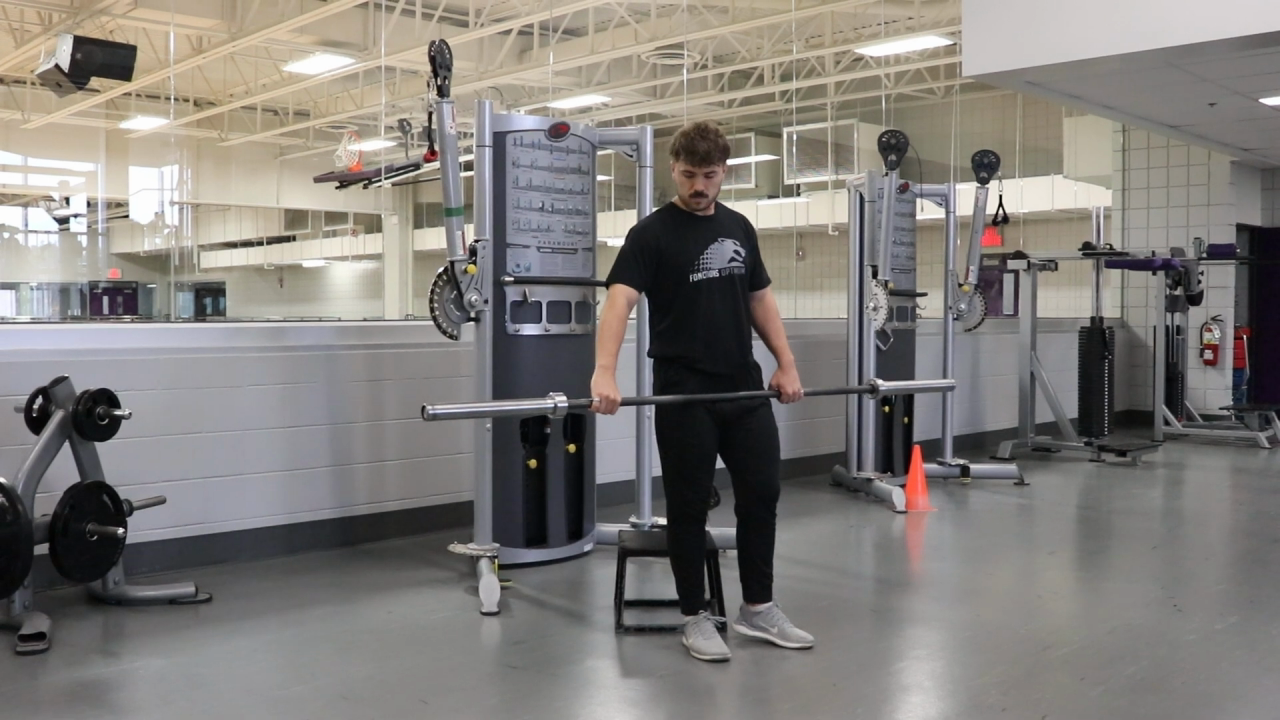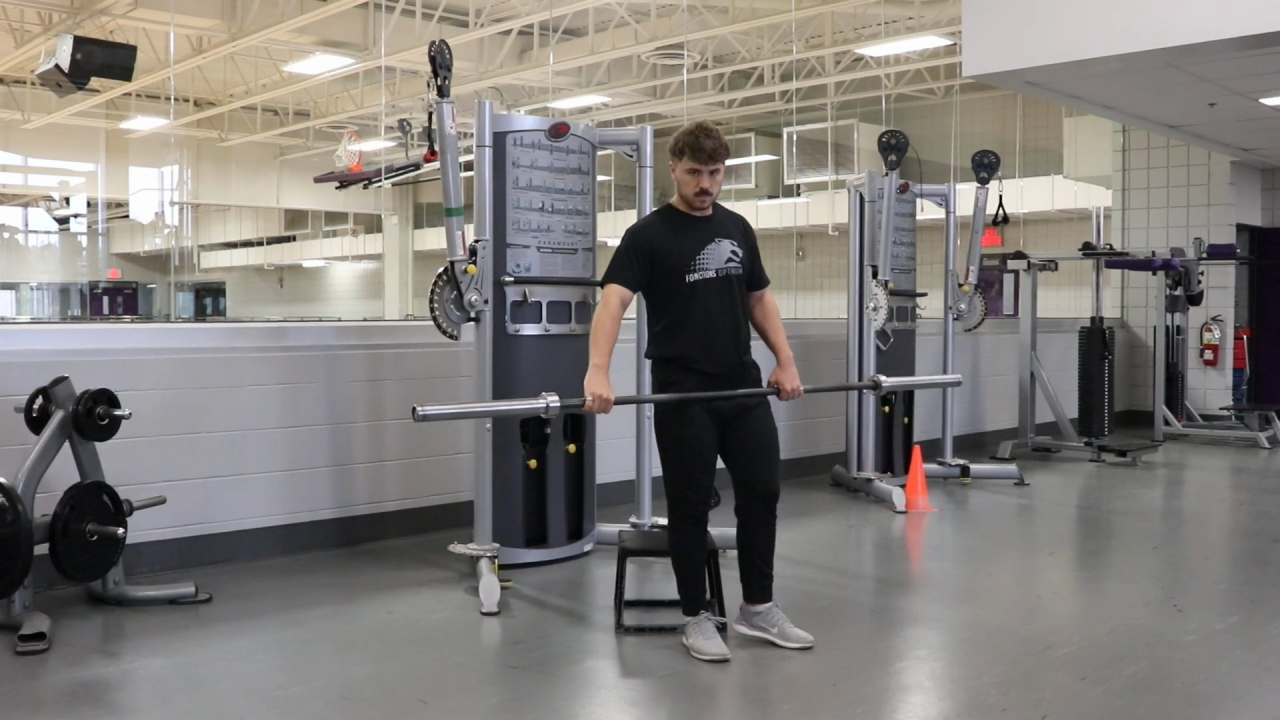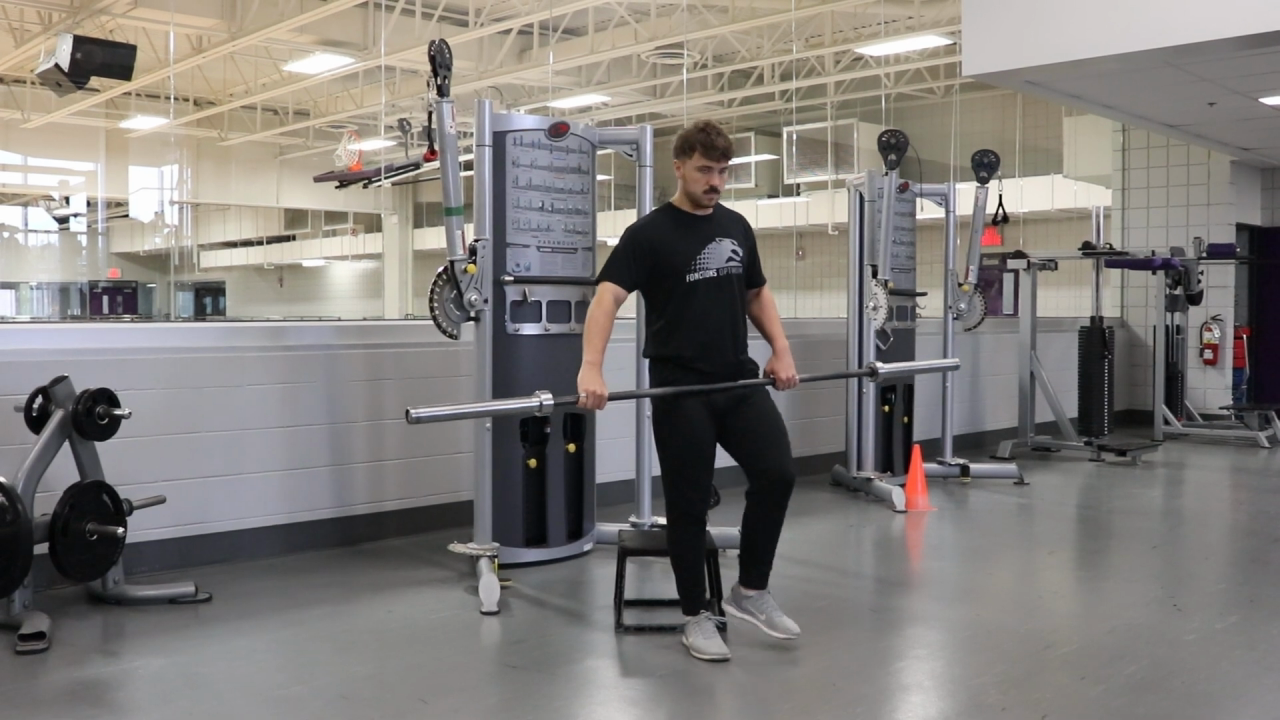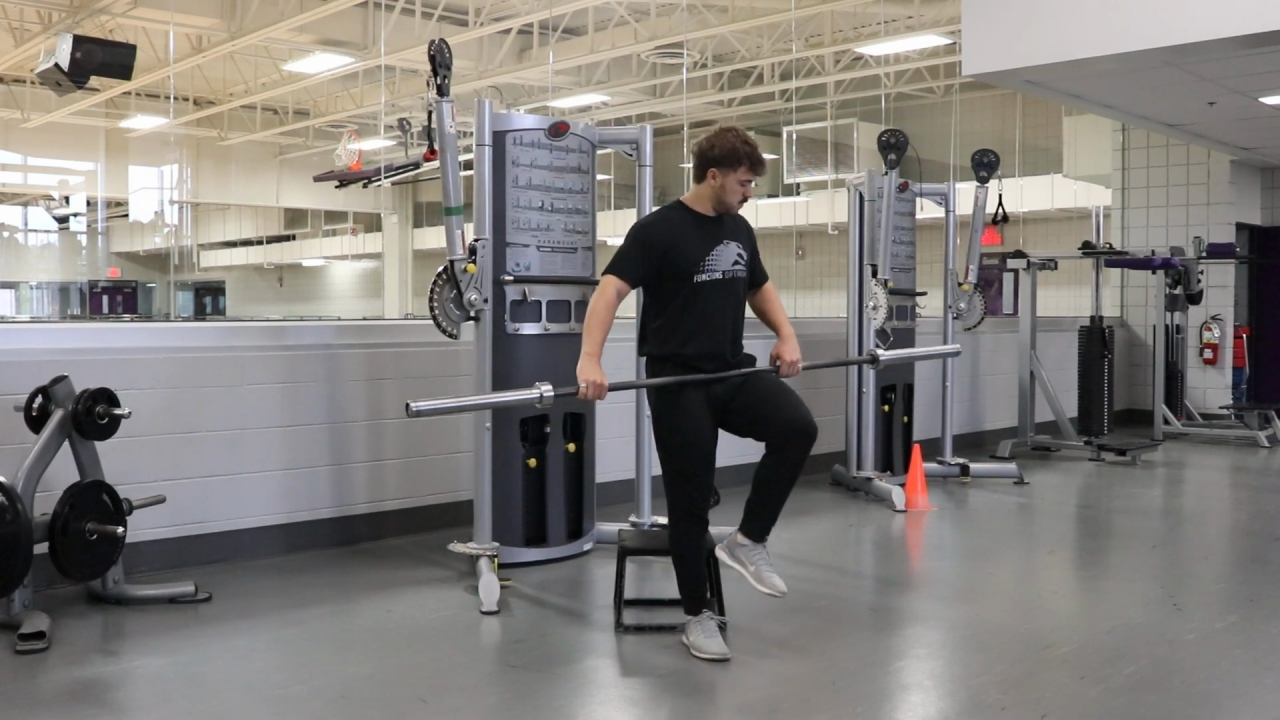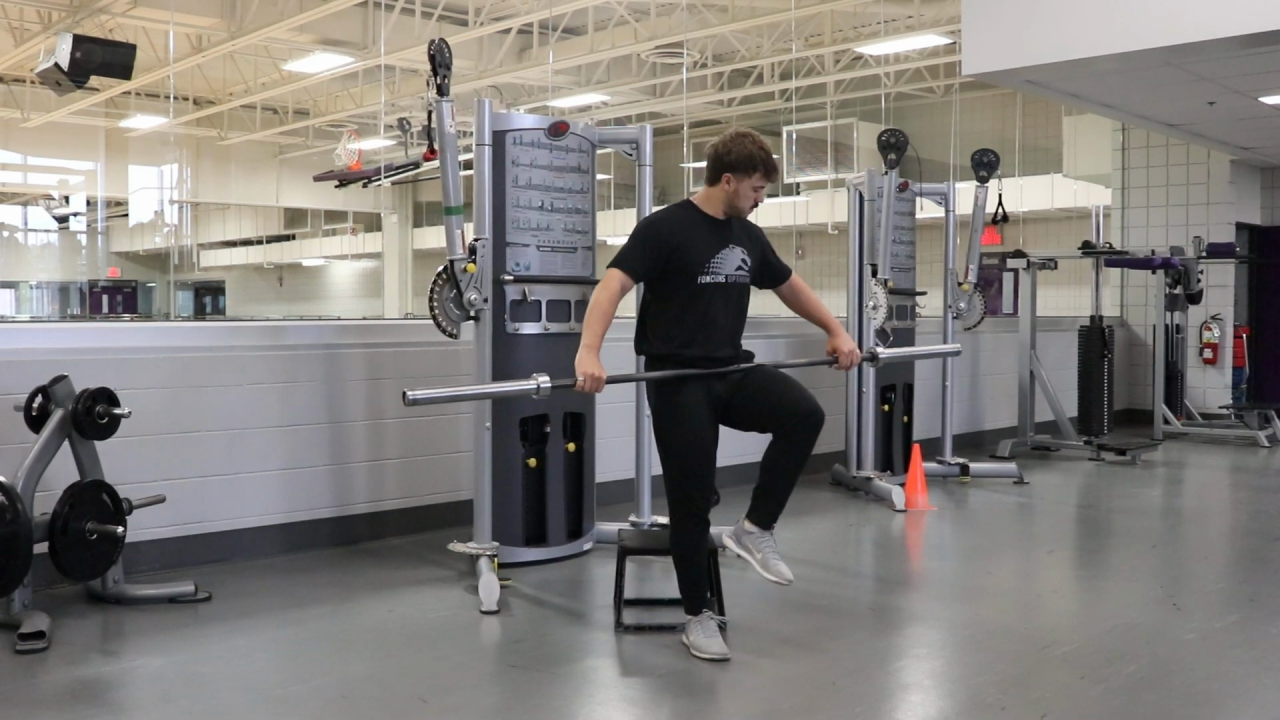
dt=0.3s
person 1, frame 1
left shoulder: (739, 227)
right shoulder: (653, 233)
left elbow: (760, 298)
right elbow: (620, 299)
left wrist: (786, 363)
right wrist: (605, 372)
left hip: (744, 387)
right hip: (684, 393)
left knee: (761, 494)
right knee: (689, 506)
left ankle: (758, 608)
right ankle: (695, 617)
person 1, frame 2
left shoulder: (737, 228)
right shoulder: (649, 234)
left elbow: (760, 298)
right elbow: (614, 298)
left wrist: (786, 360)
right wrist: (597, 371)
left hip: (743, 386)
right hip: (683, 392)
left knee: (762, 493)
right knee: (691, 506)
left ankle: (758, 607)
right ankle: (697, 617)
person 1, frame 3
left shoulder: (737, 227)
right shoulder: (650, 233)
left elbow: (757, 294)
right elbow: (608, 297)
left wrist: (781, 350)
right wrist: (591, 367)
left hip: (738, 381)
right hip: (681, 388)
left knee: (776, 474)
right knee: (689, 504)
left ankle: (751, 591)
right ankle: (696, 616)
person 1, frame 4
left shoulder: (739, 229)
right shoulder: (658, 230)
left elbow: (760, 289)
right elbow: (609, 290)
left wrist: (786, 335)
right wrist: (590, 359)
left hip: (735, 372)
right hip: (678, 382)
left knee: (797, 428)
right knee: (690, 501)
left ankle: (748, 539)
right ankle: (697, 615)
person 1, frame 5
left shoulder: (748, 235)
right shoulder: (664, 229)
left elbow: (788, 285)
right elbow: (613, 284)
left wrist: (836, 330)
right wrist: (589, 351)
left hip: (734, 371)
right hip: (678, 381)
left knee: (804, 414)
right knee: (691, 501)
left ankle: (754, 528)
right ankle: (698, 615)
